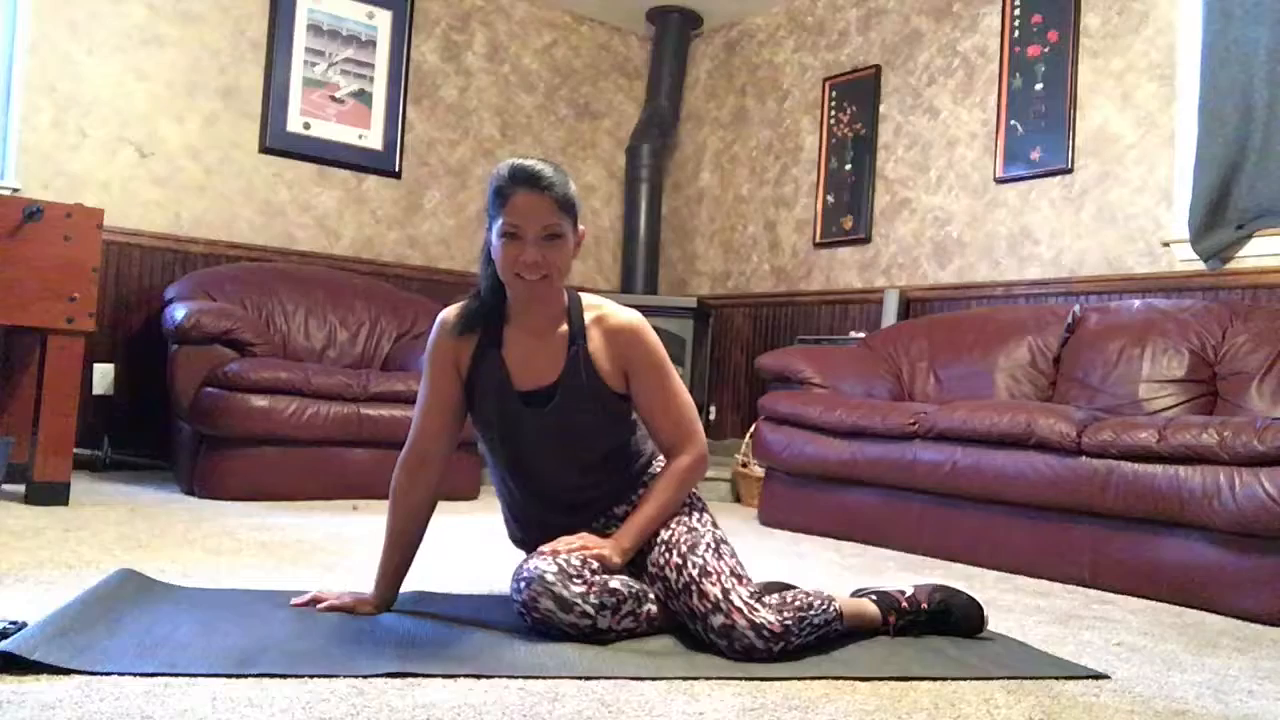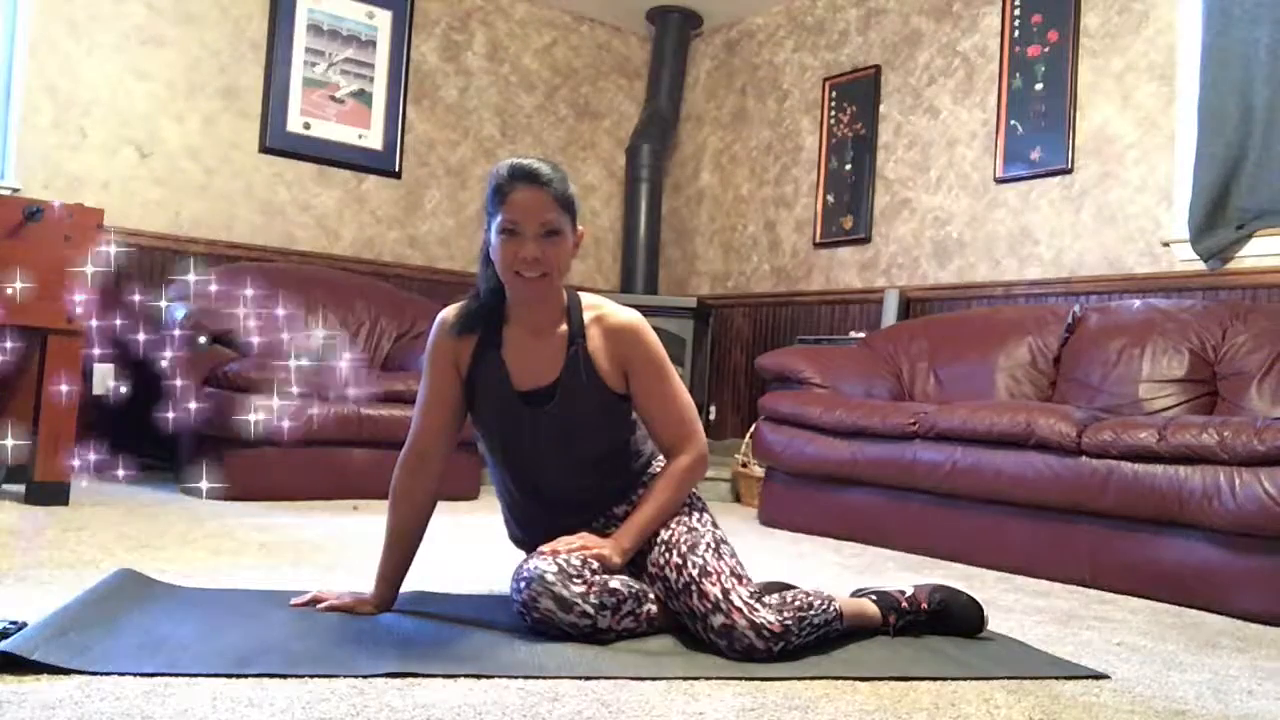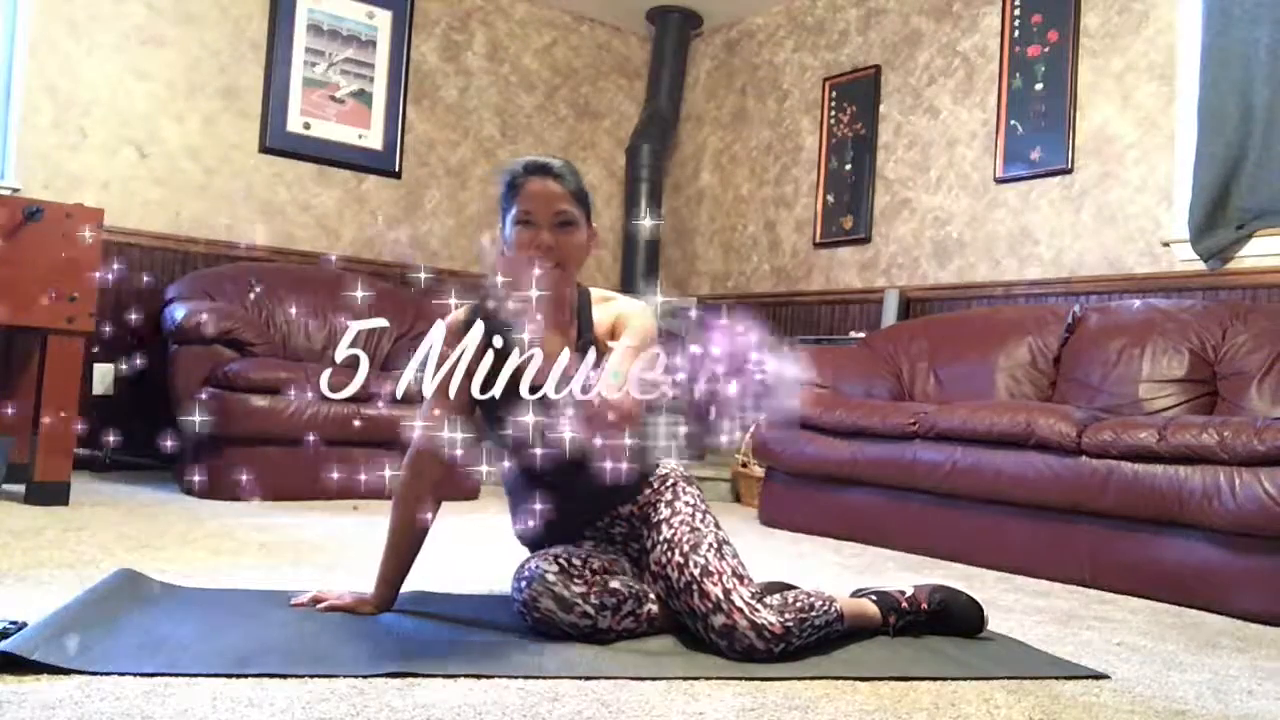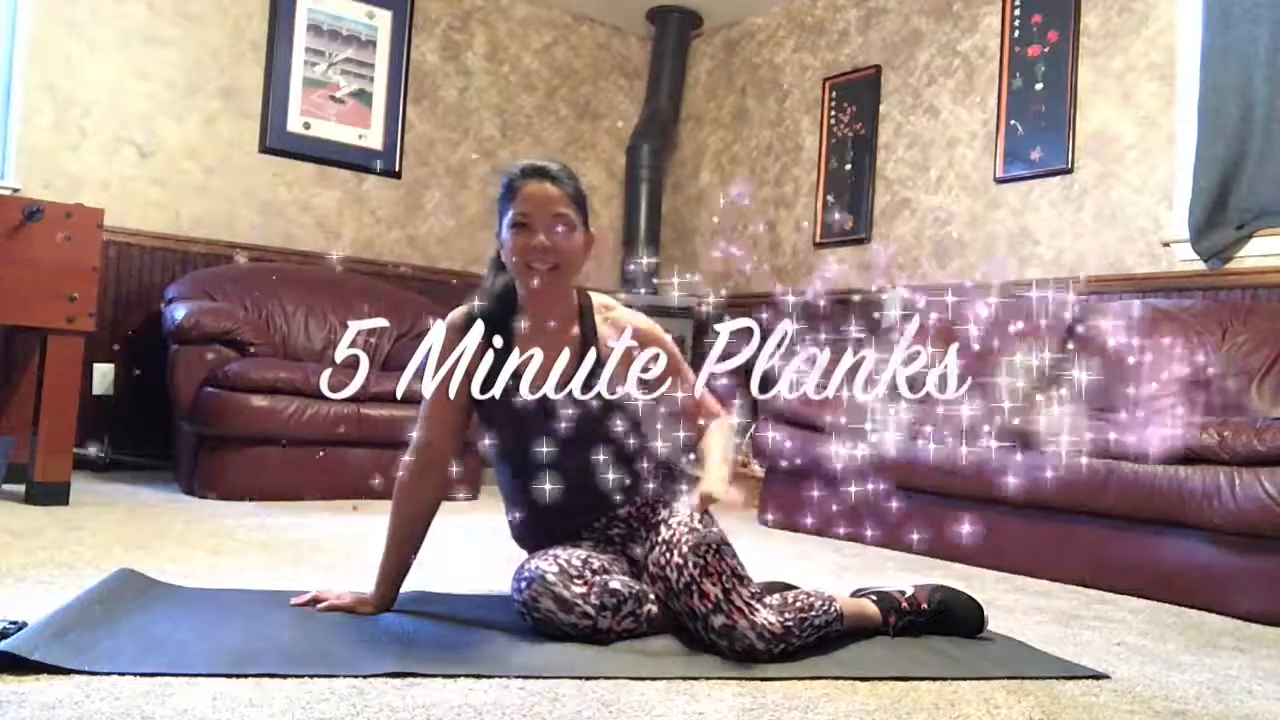
dt=0.4s
person 1, frame 1
left shoulder: (619, 332)
right shoulder: (459, 333)
left elbow: (690, 452)
right elbow: (421, 464)
left wrist: (619, 545)
right wrist: (380, 593)
left hip: (642, 511)
right hip: (553, 542)
left knee: (749, 631)
right knee: (540, 592)
left ankle: (897, 603)
right ankle: (721, 598)
person 1, frame 2
left shoulder: (618, 331)
right shoulder: (458, 333)
left elbow: (689, 452)
right elbow: (421, 464)
left wrist: (619, 544)
right wrist: (380, 594)
left hip: (641, 513)
right hip: (556, 540)
left knee: (748, 631)
right knee: (539, 593)
left ankle: (898, 603)
right ankle: (714, 599)
person 1, frame 3
left shoulder: (623, 315)
right shoulder: (468, 329)
left elbow: (615, 414)
right elbow: (428, 463)
left wrist: (538, 318)
right wrist: (382, 592)
left hip: (648, 503)
right hip: (563, 538)
left knee: (750, 631)
right knee: (541, 594)
left ankle: (898, 603)
right ankle: (713, 598)
person 1, frame 4
left shoulder: (627, 332)
right shoulder: (468, 331)
left elbow: (710, 415)
right elbow: (426, 465)
left wrist: (717, 474)
right wrist: (381, 592)
left hip: (647, 507)
right hip: (559, 541)
left knee: (749, 630)
right knee: (541, 591)
left ankle: (894, 603)
right ankle: (693, 601)
